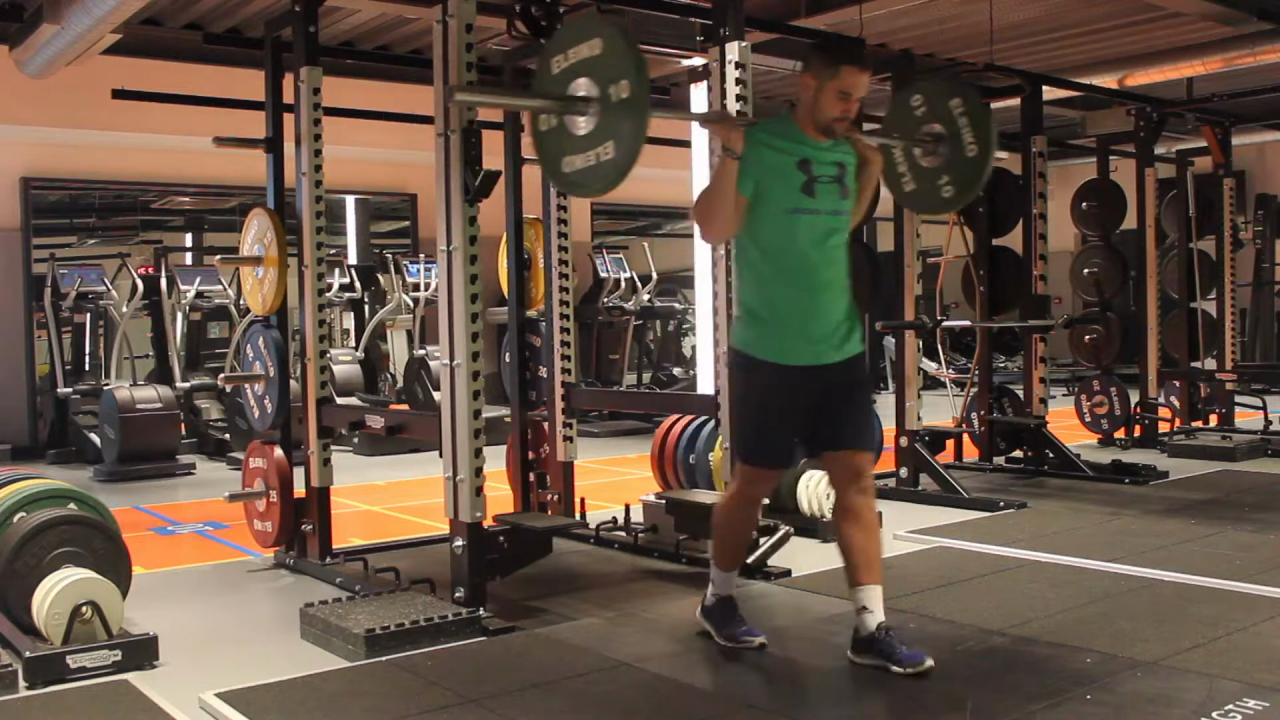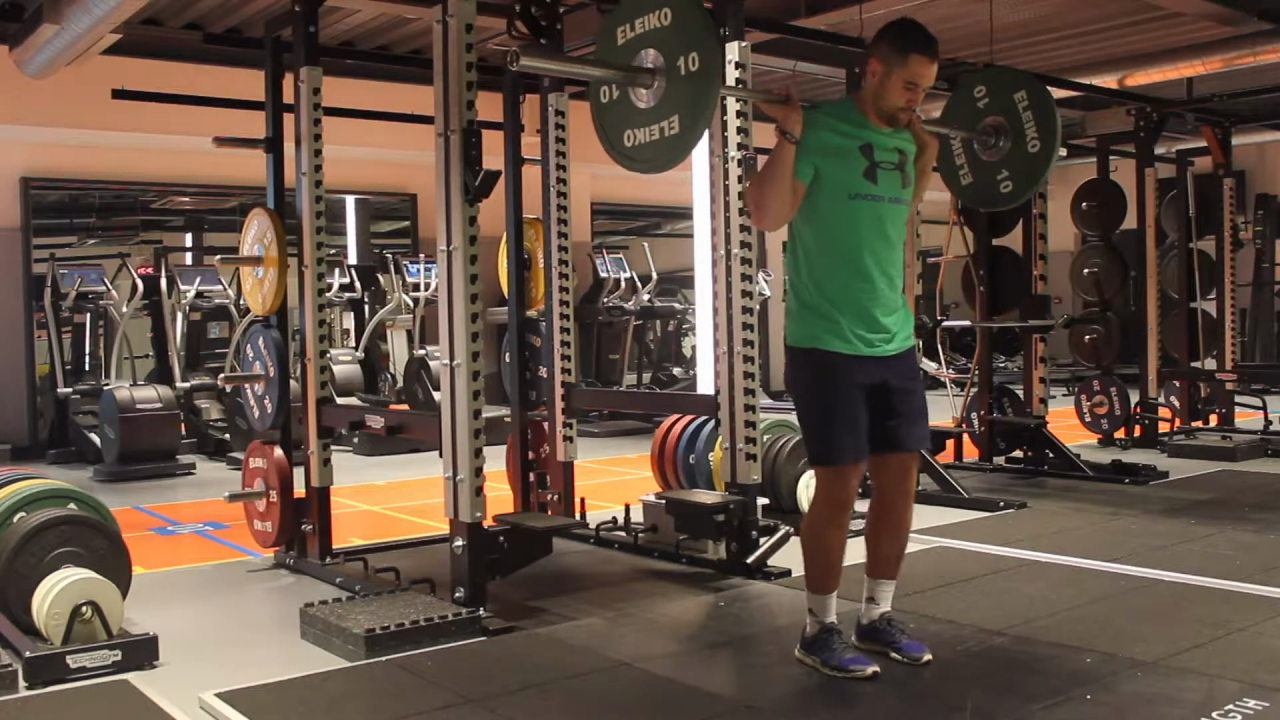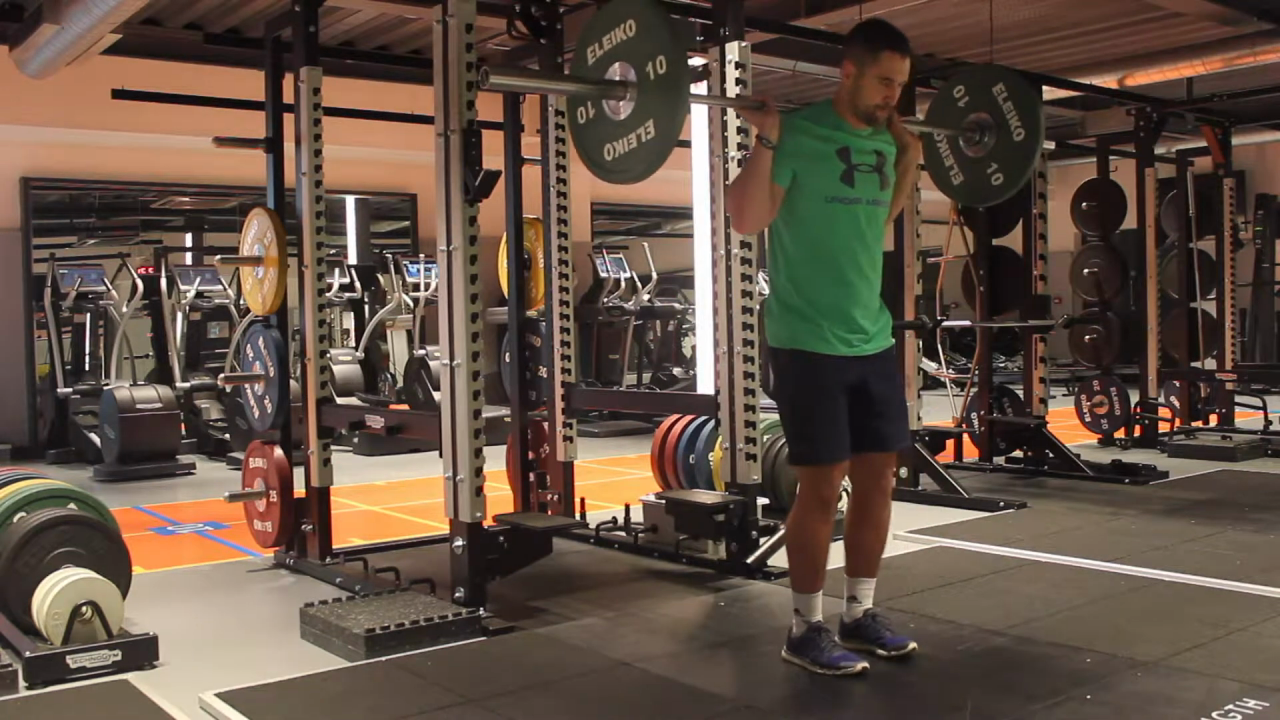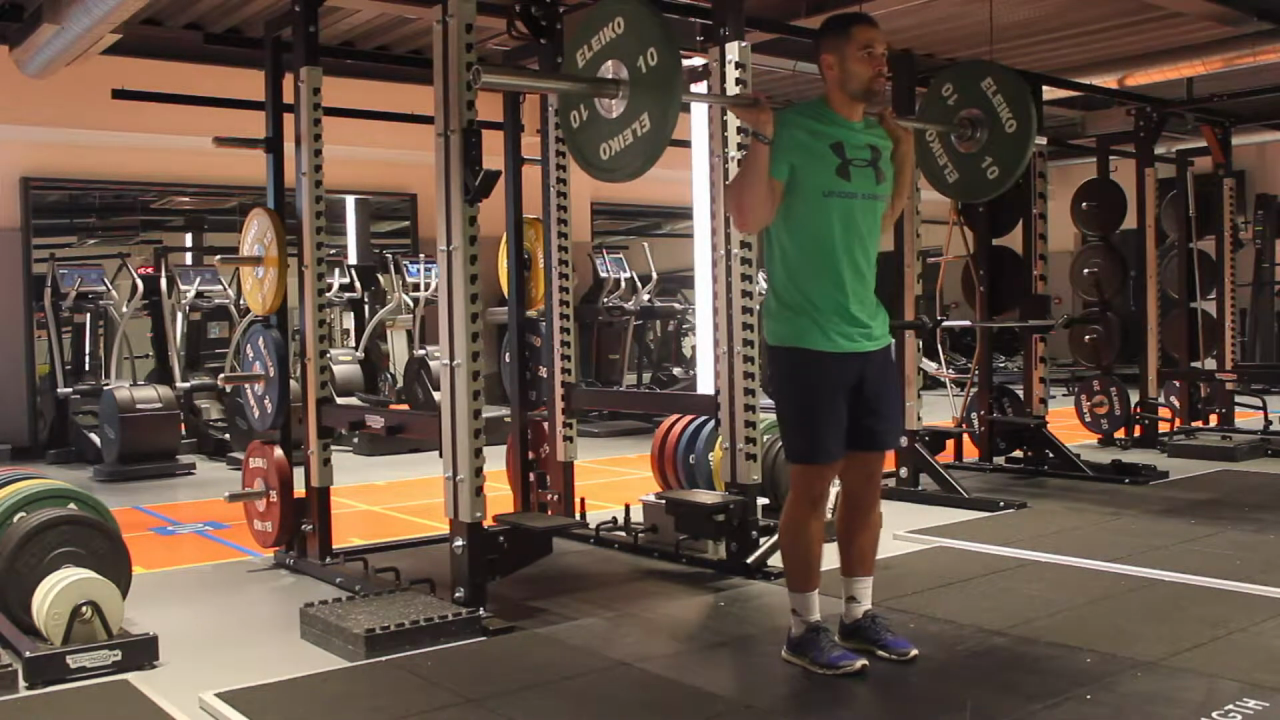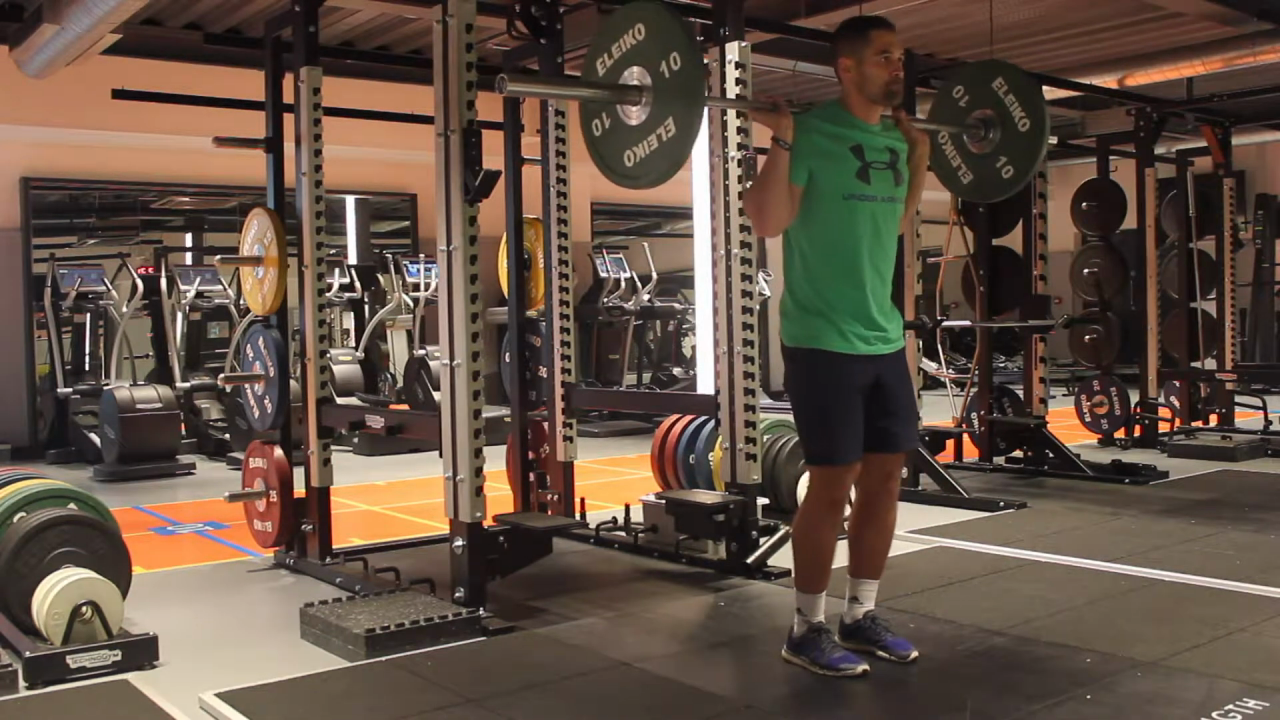
dt=1s
person 1, frame 1
left shoulder: (842, 153)
right shoulder: (761, 145)
right elbow: (713, 229)
left wrist: (870, 167)
right wrist: (730, 150)
left hip: (838, 349)
right hip: (768, 353)
left knee: (857, 481)
right knee: (754, 483)
left ankle: (871, 627)
right ankle: (719, 599)
person 1, frame 2
left shoulder: (902, 140)
right shoulder: (821, 130)
right elbow: (768, 214)
left wrist: (926, 155)
right wrist: (789, 133)
left hip: (893, 340)
right hip: (827, 343)
left knee: (898, 484)
right knee: (839, 485)
left ankle: (875, 616)
right ankle: (820, 629)
person 1, frame 3
left shoulder: (883, 142)
right shoulder: (798, 134)
right elbow: (747, 219)
left wrist: (909, 157)
right wrist: (766, 137)
left hip: (872, 340)
right hip: (809, 344)
left knee: (878, 478)
right knee: (823, 484)
left ankle: (859, 614)
right ankle: (806, 628)
person 1, frame 4
left shoulder: (876, 138)
right shoulder: (793, 129)
right elbow: (749, 217)
left wrist: (905, 151)
right wrist: (760, 134)
left hip: (869, 336)
right hip: (807, 341)
left knee: (866, 478)
right knee: (814, 482)
left ankle: (858, 615)
right ankle: (805, 628)
person 1, frame 5
left shoulder: (892, 139)
right shoulder: (813, 133)
right elbow: (768, 221)
left wrist: (920, 153)
right wrist: (781, 139)
left hip: (883, 338)
right hip: (823, 342)
left knee: (883, 479)
right knee: (834, 483)
left ankle: (860, 615)
right ankle: (807, 629)
